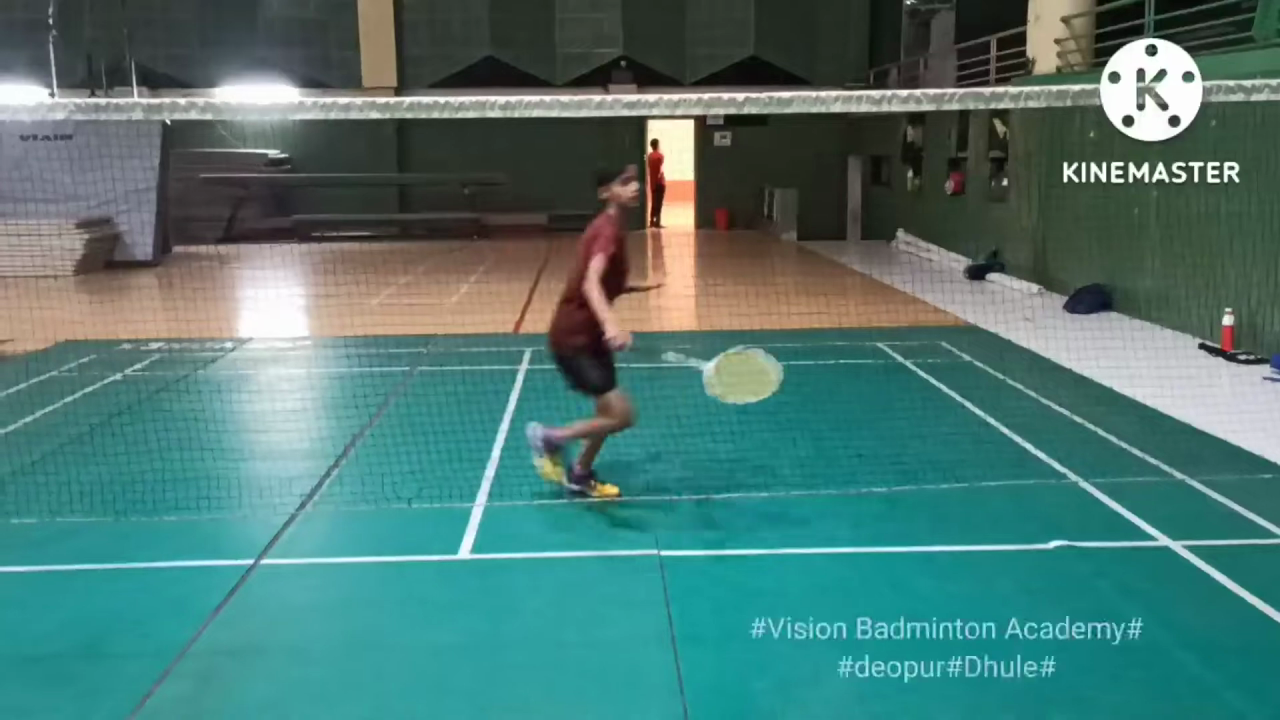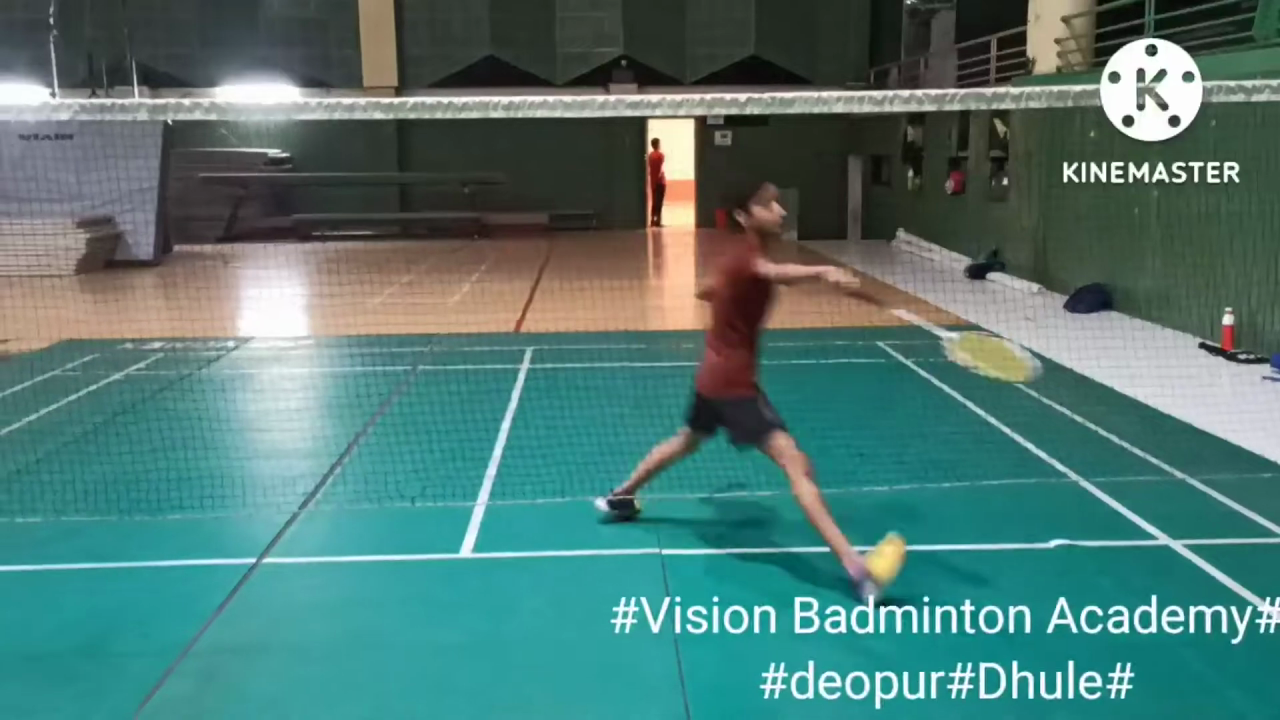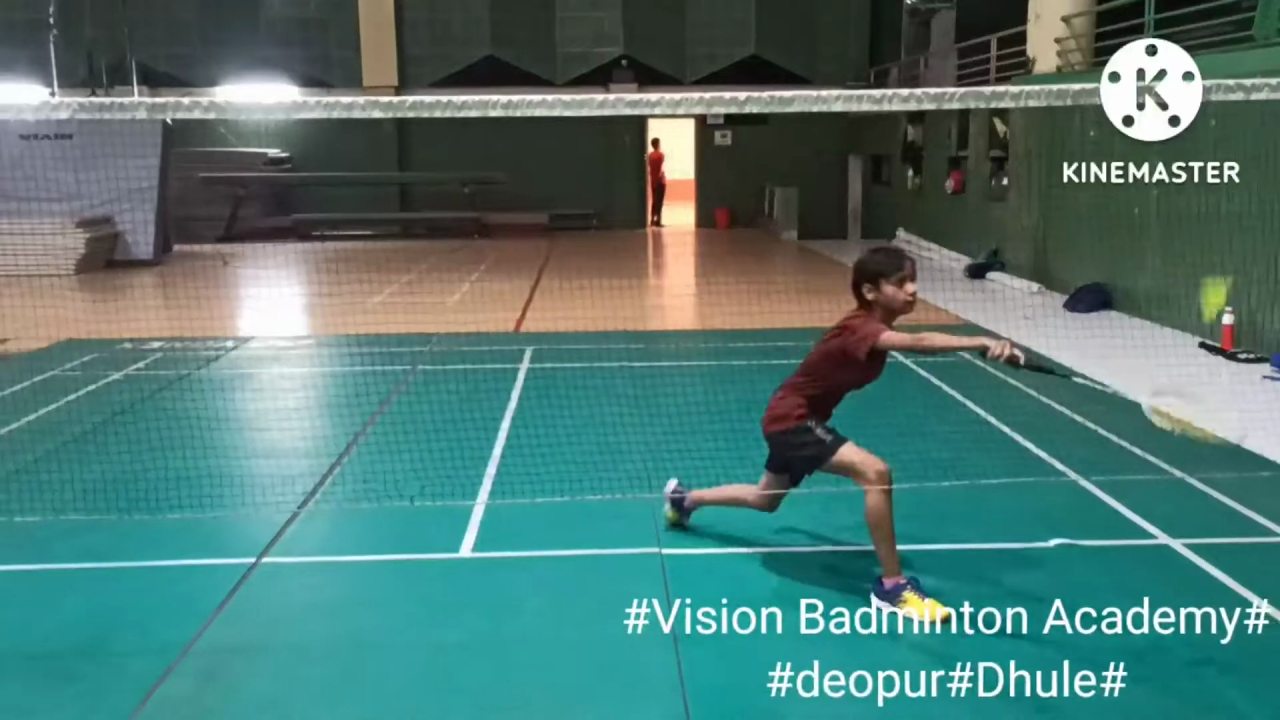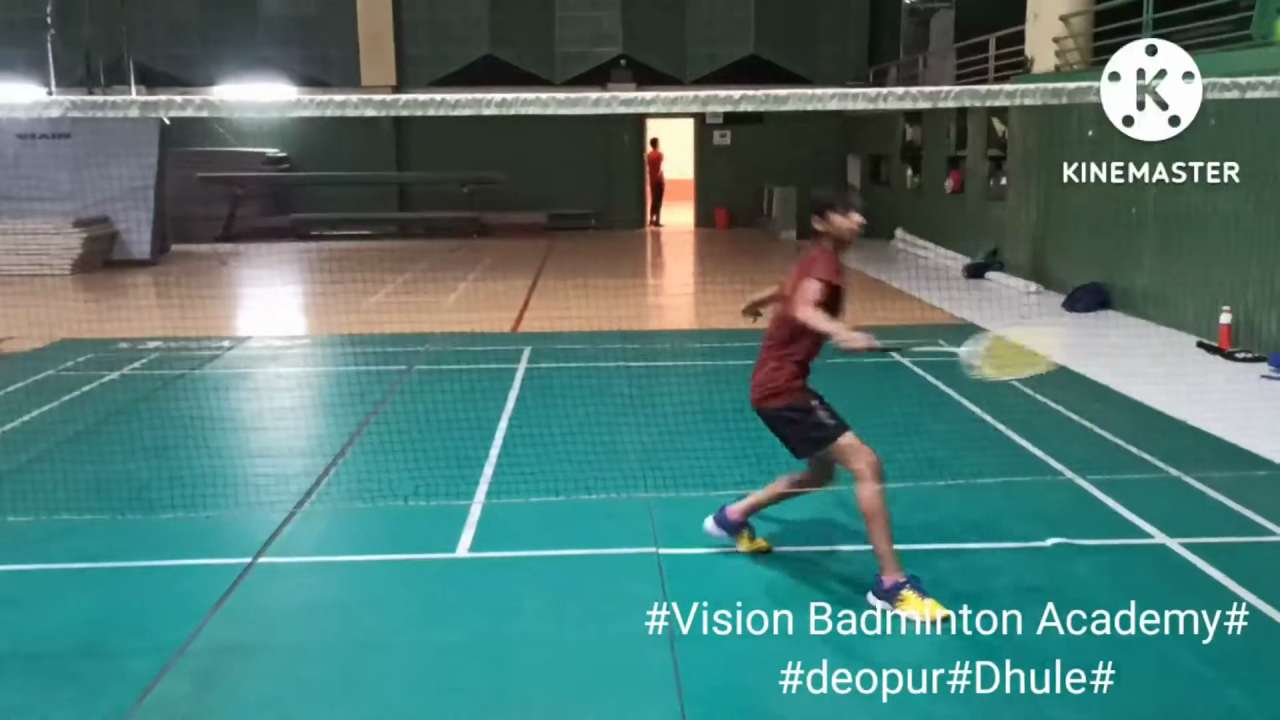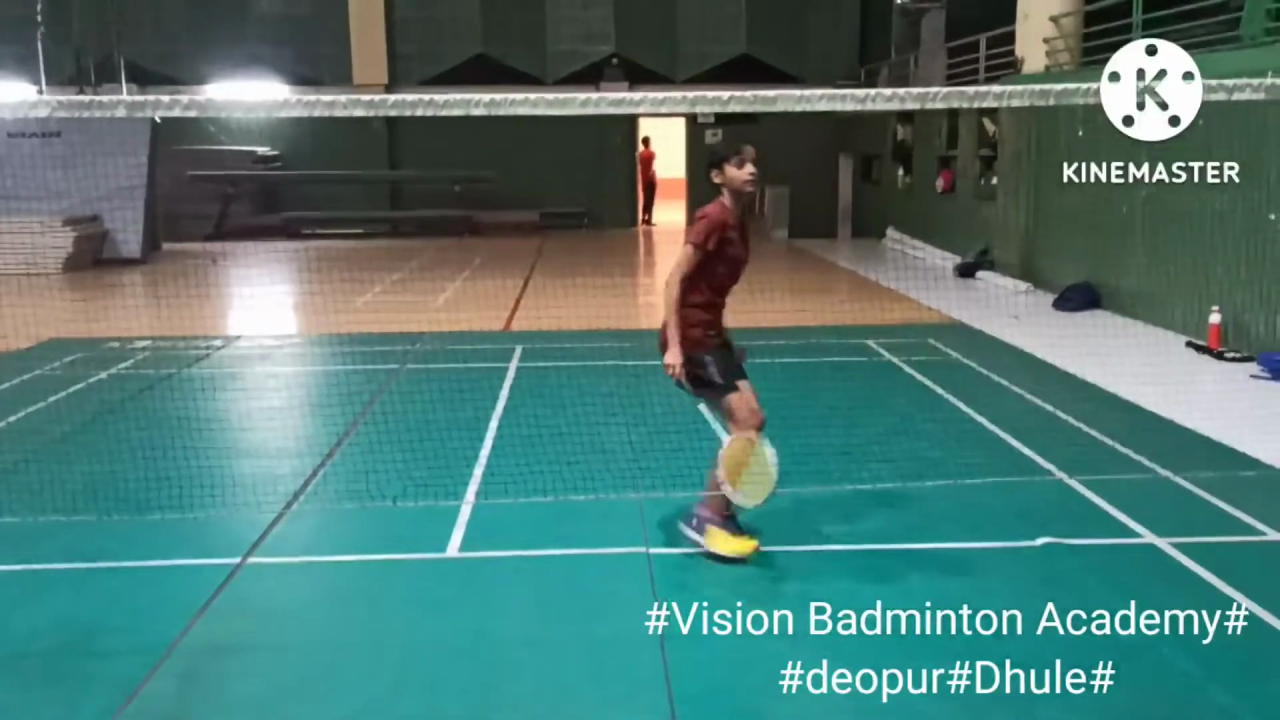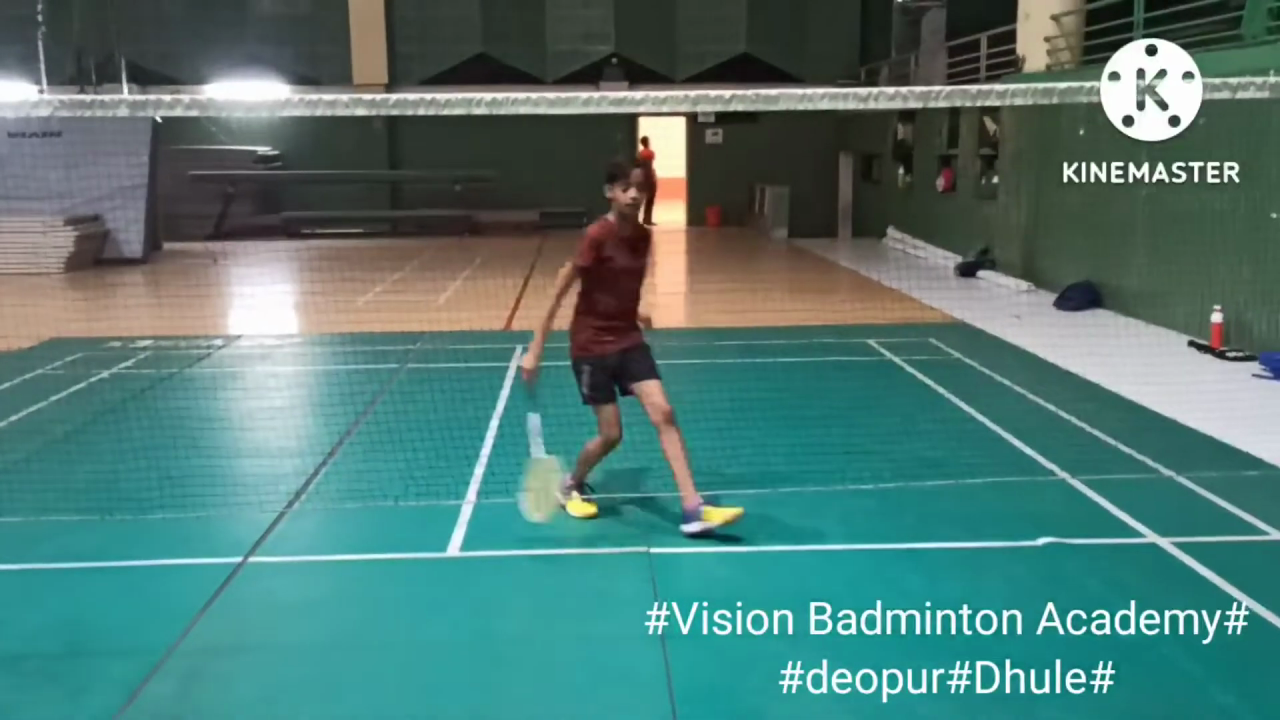
dt=0.3s
person 1, frame 1
left shoulder: (612, 229)
right shoulder: (605, 231)
right elbow: (591, 285)
left wrist: (634, 287)
right wrist: (610, 322)
left hip: (589, 333)
right hip: (573, 337)
left knee: (608, 413)
right knee: (619, 417)
left ankle: (580, 474)
right ankle: (547, 437)
person 1, frame 2
left shoulder: (741, 257)
right shoulder: (747, 257)
left elbow: (709, 291)
right elbow: (779, 272)
right wrist: (824, 272)
left hip: (715, 379)
right hip: (733, 384)
left knee: (685, 444)
right knee: (798, 466)
left ankle: (619, 497)
right ankle: (857, 569)
person 1, frame 3
left shoulder: (867, 324)
right shoulder: (862, 329)
right elbow: (914, 343)
right wrist: (981, 343)
left hip: (795, 415)
right hip: (789, 419)
left knee: (768, 497)
right knee: (875, 473)
left ankle: (683, 496)
right ankle: (892, 586)
person 1, frame 4
left shoulder: (815, 261)
right shoulder: (822, 261)
left elbow: (783, 293)
right elbow: (803, 310)
left wrist: (756, 303)
right wrist: (839, 331)
left hip: (778, 383)
right hip: (783, 389)
left knee: (820, 473)
right knee: (867, 466)
left ankle: (731, 518)
right ankle: (891, 584)
person 1, frame 5
left shoulder: (738, 222)
right shoulder: (712, 219)
right elbow: (676, 281)
right wrist: (674, 345)
left hip: (712, 332)
right hip: (692, 336)
left knee: (754, 419)
right knee: (746, 425)
left ankle: (712, 516)
right ankle: (707, 517)
person 1, frame 6
left shoulder: (643, 236)
right shoulder: (597, 236)
right elbow: (558, 292)
right wrist: (535, 349)
left hip: (629, 339)
right hip: (593, 343)
left knee: (663, 415)
right knee: (611, 434)
left ankle: (693, 509)
right ankle: (572, 486)
